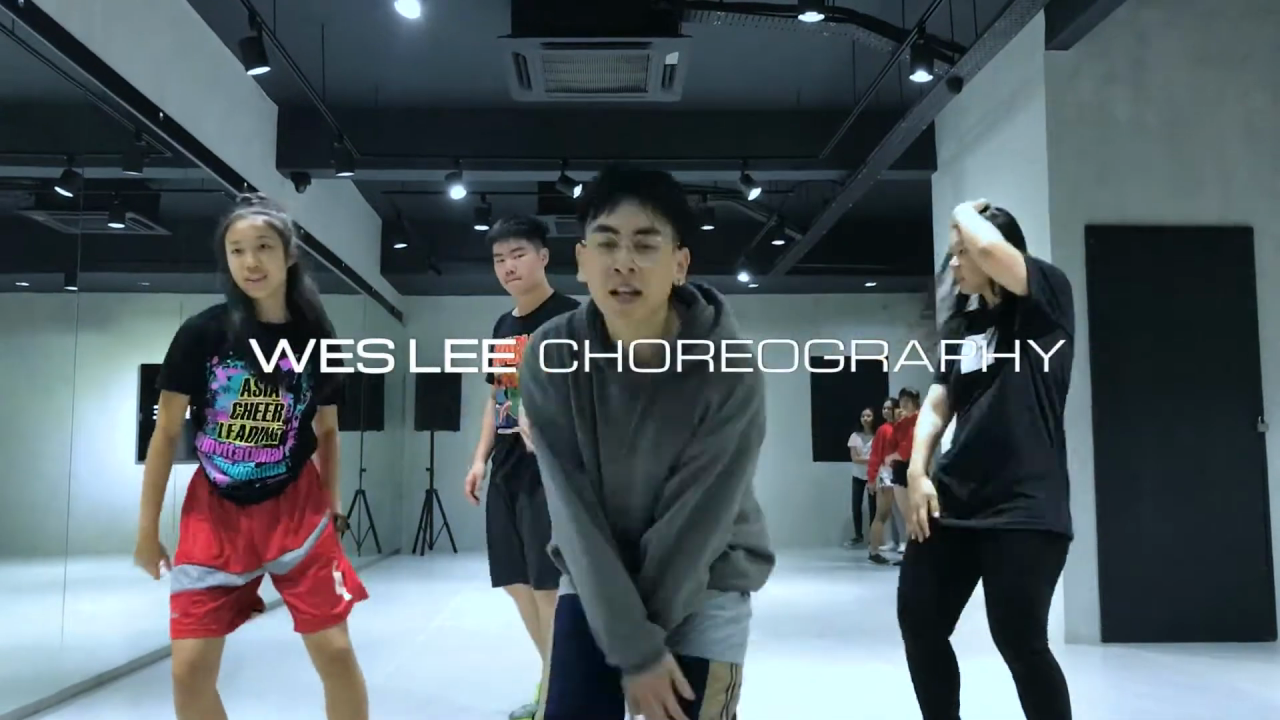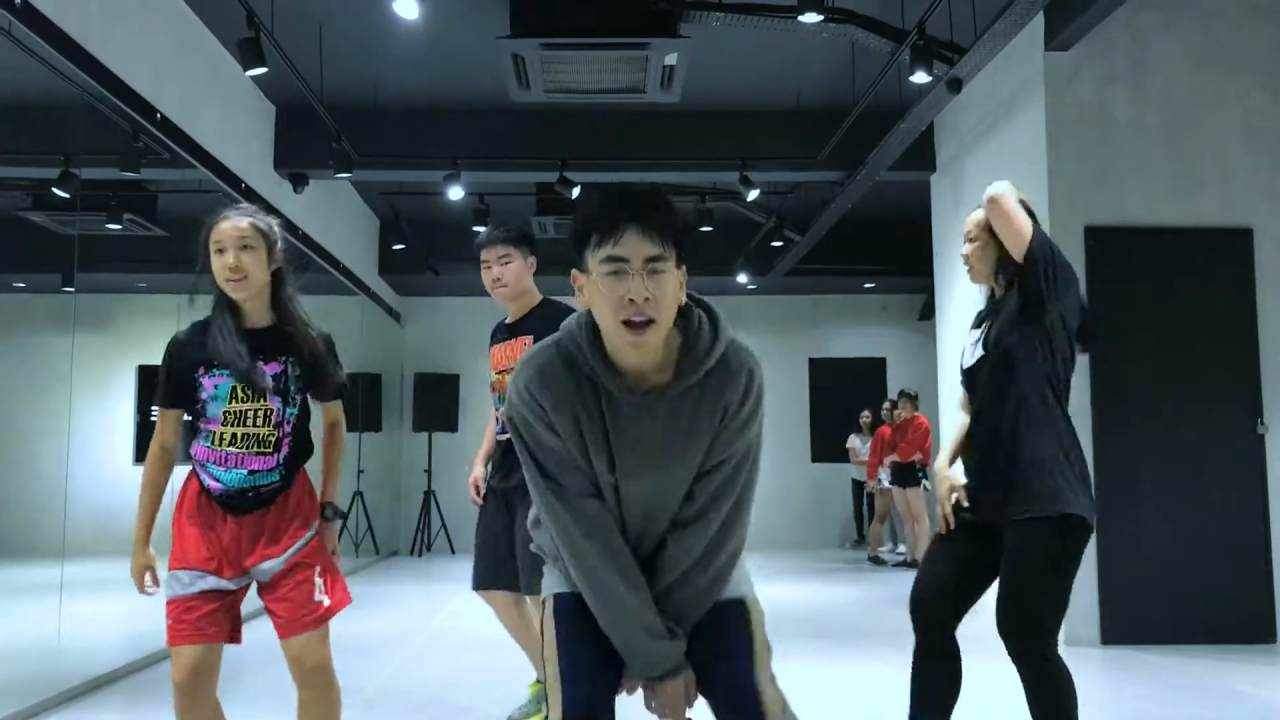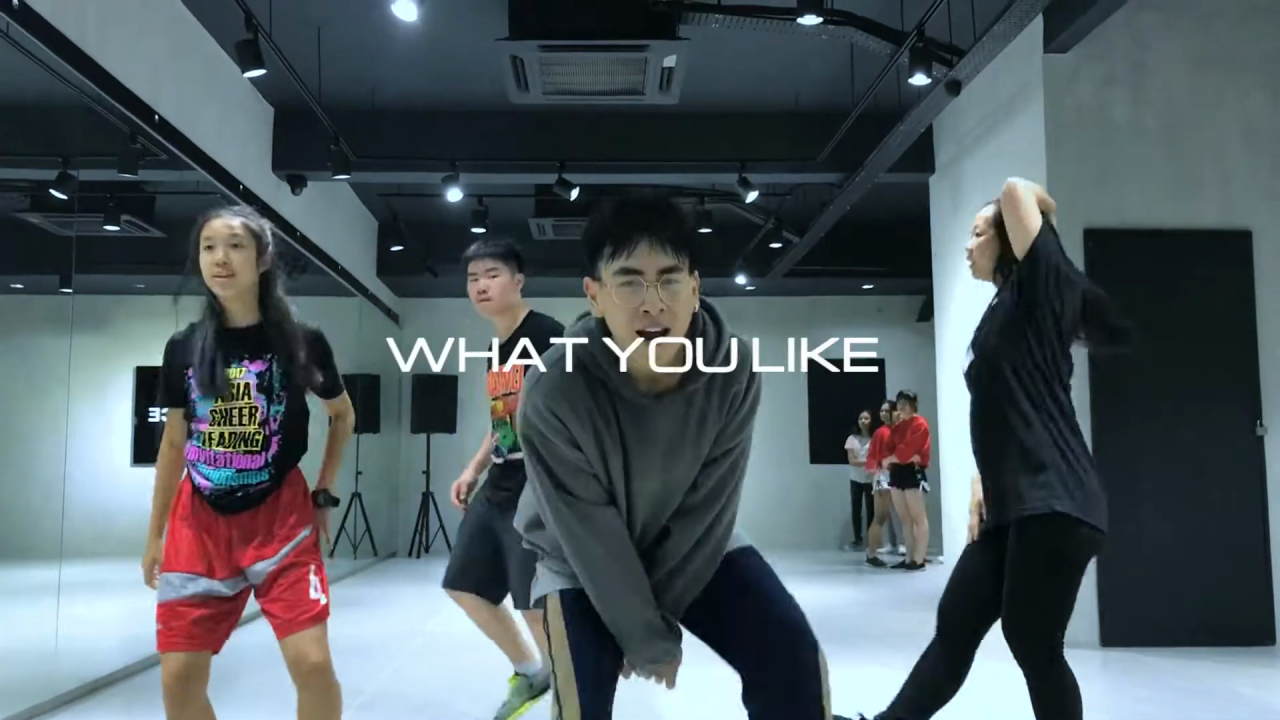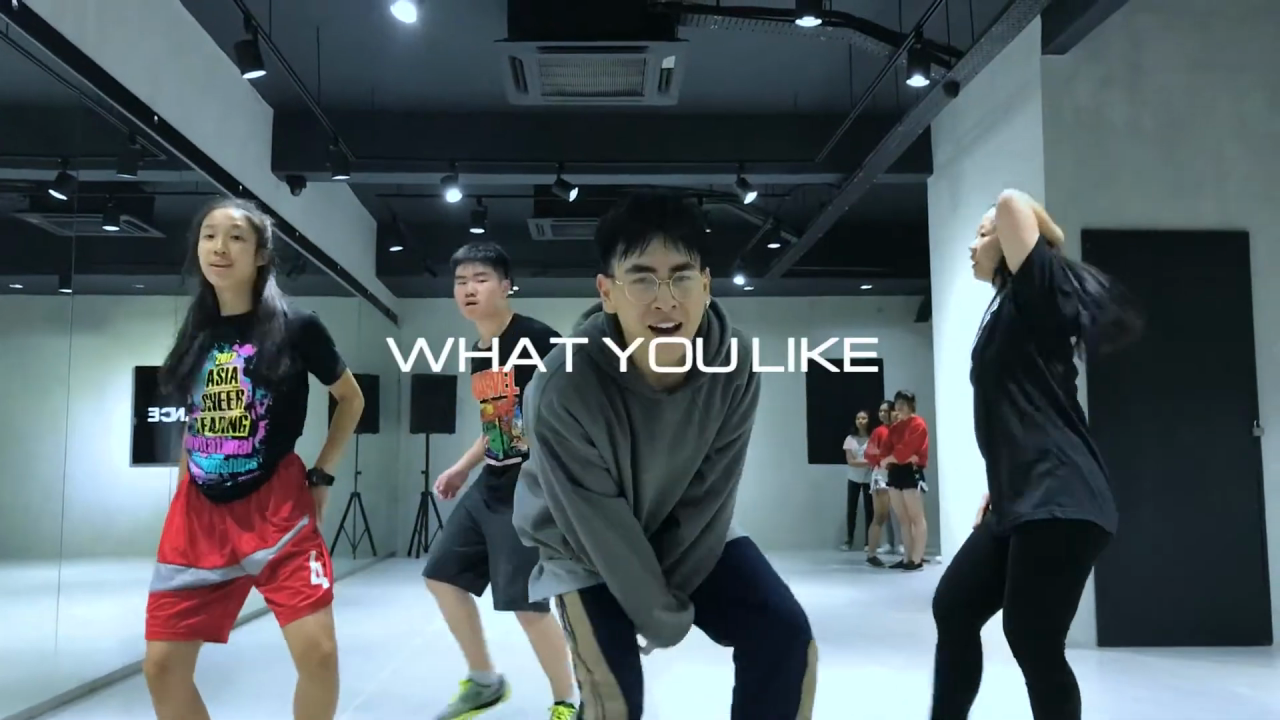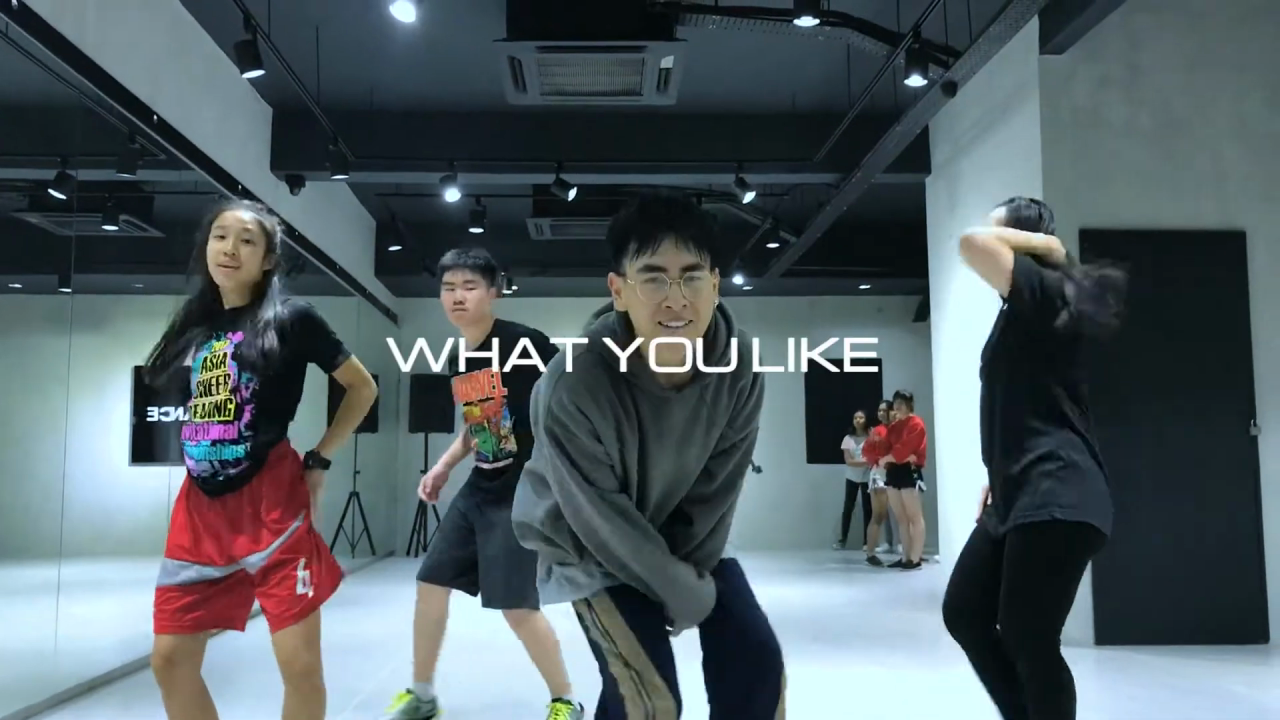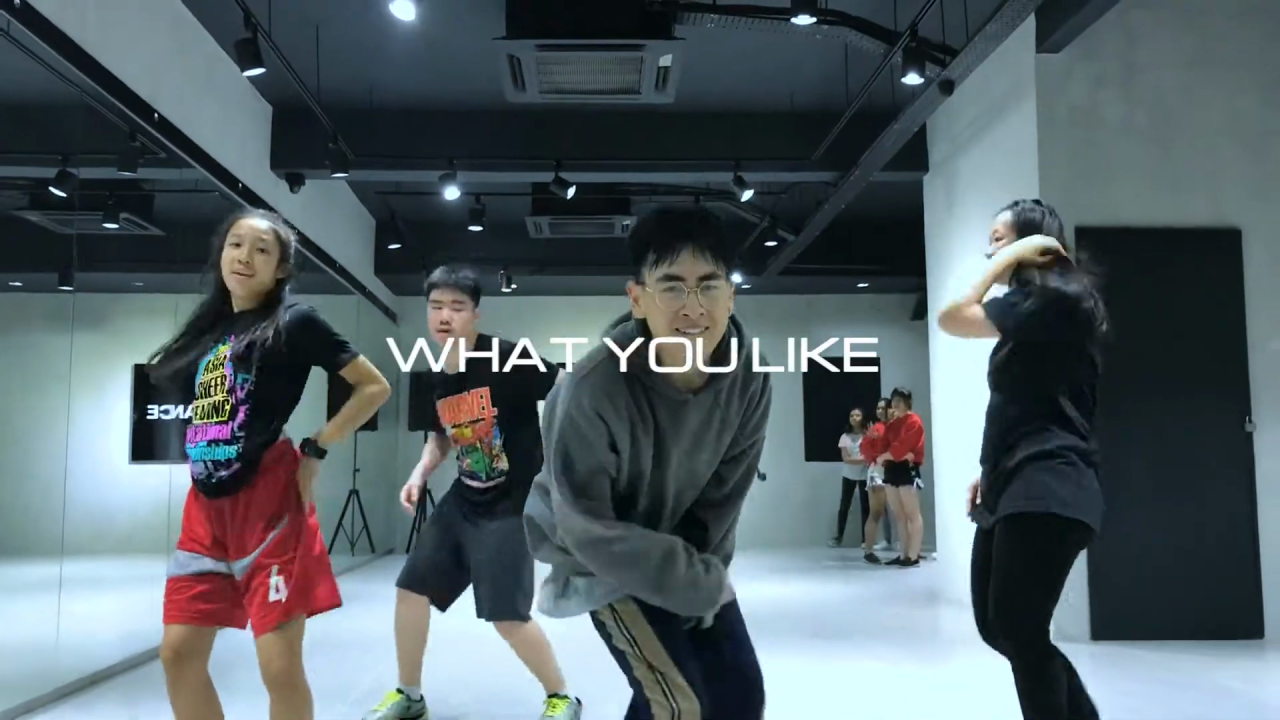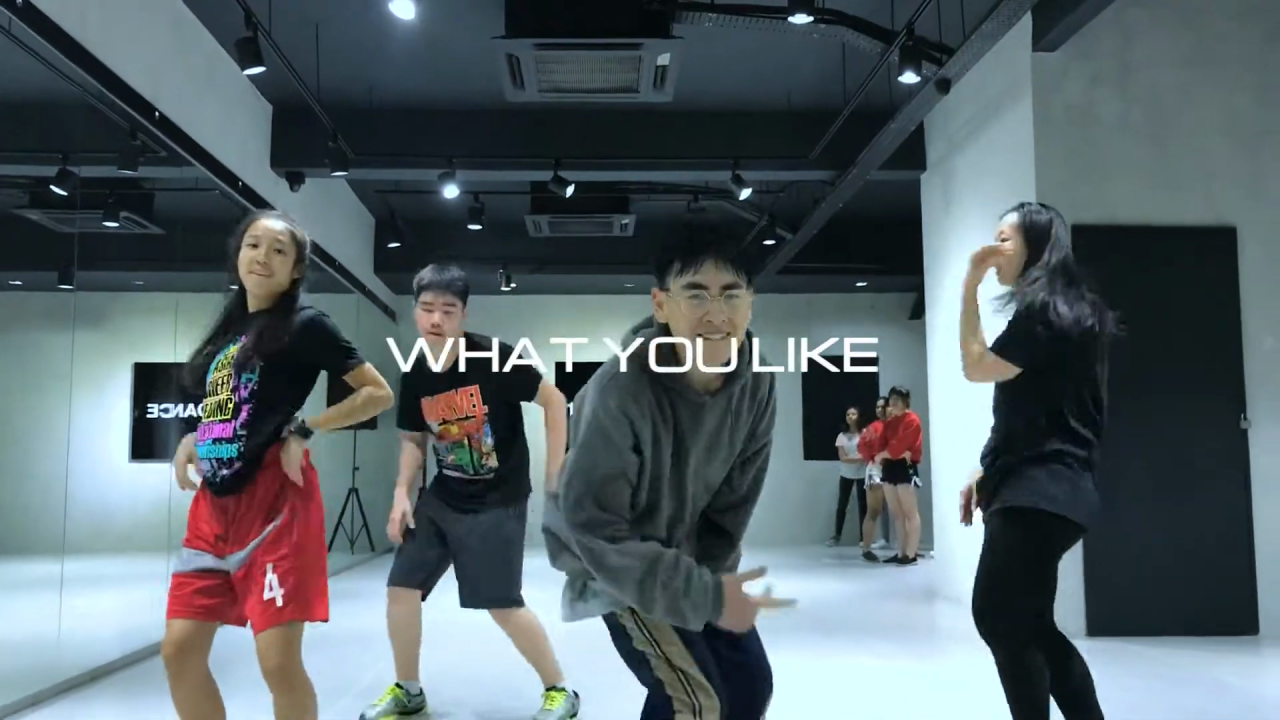
dt=0.1s
person 1, frame 1
left shoulder: (1045, 298)
right shoulder: (960, 325)
left elbow: (995, 251)
right elbow: (935, 407)
left wrist: (965, 217)
right wrist: (917, 471)
left hip: (1027, 503)
right hip: (956, 501)
left knee: (1018, 638)
right knee: (919, 622)
person 1, frame 2
left shoulder: (1046, 282)
right shoulder: (987, 316)
left elbow: (1000, 198)
left wrist: (997, 200)
right wrist: (944, 465)
left hip: (1044, 496)
right hip: (984, 495)
left knee: (1027, 635)
right knee: (929, 610)
person 1, frame 3
left shoulder: (1034, 288)
right shoulder: (1006, 308)
left elbow: (1017, 190)
left wrist: (1038, 221)
right wrist: (984, 488)
left hip: (1053, 499)
right hip: (1012, 498)
left knee: (1030, 638)
right knee: (957, 618)
person 1, frame 4
left shoulder: (1039, 287)
right shoulder: (1017, 309)
left elbow: (1013, 203)
left wrist: (1048, 235)
right wrist: (997, 487)
left hip: (1057, 499)
right hip: (1021, 498)
left knee: (1030, 639)
right knee: (953, 609)
person 1, frame 5
left shoulder: (1036, 288)
right shoulder: (1030, 305)
left elbow: (972, 242)
left wrist: (1044, 243)
right wrist: (998, 476)
left hip: (1055, 498)
right hip: (1022, 496)
left knee: (1028, 639)
right knee: (963, 615)
person 1, frame 6
left shoulder: (1046, 299)
right shoulder: (1033, 312)
left elbow: (953, 319)
left wrist: (1012, 255)
right wrist: (987, 474)
left hip: (1047, 493)
right hip: (1014, 491)
left knee: (1018, 631)
right knee: (1002, 627)
person 1, frame 7
left shoulder: (1045, 304)
right shoulder: (1044, 310)
left elbow: (976, 368)
left wrist: (971, 284)
right wrist: (984, 472)
left hip: (1044, 490)
right hip: (1036, 488)
left knee: (999, 618)
right knee: (1025, 624)
person 2, frame 1
left shoulder: (727, 376)
right shoulder: (553, 358)
left elbow: (691, 529)
right elbow: (577, 507)
left wrist: (649, 637)
right wrist: (633, 644)
left hip: (705, 580)
right hip: (596, 572)
person 2, frame 2
left shoulder: (733, 374)
right shoulder: (542, 382)
left elbow: (709, 526)
right elbow: (583, 535)
left wrist: (666, 640)
right wrist: (653, 657)
left hip: (699, 571)
right hip: (588, 572)
person 2, frame 3
left shoulder: (732, 375)
right shoulder: (554, 395)
left elbow: (706, 512)
right elbow: (592, 536)
left wrist: (653, 638)
right wrist: (650, 638)
left hip: (692, 545)
right hip: (584, 558)
left knee: (790, 653)
person 2, frame 4
left shoulder: (734, 369)
right shoulder: (564, 388)
left elbow: (706, 502)
right elbow: (600, 525)
left wrist: (670, 599)
right wrist: (664, 619)
left hip: (689, 538)
right hip: (585, 552)
left knee: (785, 638)
person 2, frame 5
left shoulder: (739, 374)
right shoulder: (574, 386)
left elbow: (711, 499)
right elbow: (604, 519)
left wrist: (680, 596)
right wrist: (686, 596)
left hip: (678, 538)
right hip: (590, 547)
left knee: (754, 663)
person 2, frame 6
left shoulder: (748, 381)
right shoulder: (593, 391)
left elbow: (720, 505)
right elbow: (587, 527)
left wrist: (700, 579)
right wrist: (699, 584)
left hip: (686, 548)
right hip: (599, 559)
person 2, frame 7
left shoulder: (754, 387)
right shoulder: (619, 393)
left elbow: (732, 509)
right elbow: (592, 532)
left wrist: (709, 592)
right wrist: (704, 591)
left hip: (684, 553)
right hip: (615, 565)
left knee: (748, 679)
person 3, frame 1
left shoulder: (318, 340)
right shoulder: (200, 333)
right elbow: (166, 432)
left wrist: (333, 510)
right wrist: (148, 529)
left hip: (296, 505)
right hip: (216, 511)
left knee: (336, 656)
right knee: (190, 670)
person 3, frame 2
left shoulder: (311, 345)
right shoulder: (189, 346)
left elbow: (335, 425)
right elbow: (164, 444)
left wrist: (329, 510)
right wrist: (141, 543)
left hip: (285, 514)
right hip: (207, 516)
left knee: (314, 666)
right knee: (189, 677)
person 3, frame 3
left shoulder: (300, 342)
right shoulder: (185, 346)
left elbow: (343, 415)
right elbow: (172, 443)
left wrist: (323, 496)
right wrist: (154, 538)
left hip: (280, 514)
right hip: (200, 518)
left knee: (313, 667)
right knee: (180, 678)
person 3, frame 4
left shoulder: (297, 328)
right shoulder: (192, 337)
left elbow: (352, 401)
left wrist: (321, 475)
right wrist: (167, 531)
left hip: (276, 505)
right hip: (199, 509)
left knee: (319, 655)
right knee: (163, 666)
person 3, frame 5
left shoulder: (291, 319)
right shoulder: (196, 329)
left elbow: (362, 388)
left wrist: (319, 459)
left hip: (271, 494)
right hip: (200, 501)
left knee: (301, 662)
right knee: (169, 659)
person 3, frame 6
left shoulder: (295, 323)
right shoulder: (209, 331)
left elbow: (376, 387)
left wrist: (314, 449)
right wrist: (202, 459)
left hip: (270, 496)
right hip: (208, 503)
left knee: (280, 667)
right knee: (177, 654)
person 3, frame 7
left shoulder: (306, 326)
right shoulder: (227, 333)
left elbow: (379, 392)
left wrist: (303, 432)
right wrist: (192, 442)
left hip: (275, 495)
right hip: (217, 499)
left knee: (279, 660)
right knee: (179, 650)
person 4, frame 1
left shoulder: (569, 315)
right shoulder: (501, 326)
right wrist: (479, 459)
right hip: (507, 471)
left knee: (546, 584)
right knee: (515, 583)
person 4, frame 2
left shoulder: (560, 319)
right shoulder: (499, 334)
right wrist: (480, 462)
right hip: (504, 478)
left knee: (542, 591)
right knee: (495, 588)
right ankle: (546, 678)
person 4, frame 3
left shoulder: (547, 335)
right shoulder: (495, 348)
right wrist: (473, 471)
right hip: (497, 490)
left knee: (533, 602)
right knee: (461, 586)
right ankle: (530, 671)
person 4, frame 4
left shoulder: (535, 338)
right shoulder: (479, 354)
right wrist: (462, 466)
right hip: (488, 491)
left knee: (528, 606)
right knee: (441, 576)
right ankle: (483, 679)
person 4, frame 5
left shoulder: (520, 342)
right shoulder: (460, 360)
right wrist: (443, 464)
left hip: (522, 493)
right hip: (478, 490)
left knee: (517, 605)
right knee: (430, 583)
person 4, frame 6
left shoulder: (511, 357)
right shoulder: (437, 378)
right wrist: (419, 474)
left hip: (511, 506)
right hip: (461, 503)
left knee: (507, 617)
right knee: (411, 591)
person 4, frame 7
left shoulder: (495, 355)
right shoulder: (414, 375)
left elbow: (553, 401)
right elbow: (412, 439)
left wrist: (555, 466)
right wrist: (401, 493)
left hip: (496, 501)
right hip: (442, 499)
left knee: (502, 605)
right knee: (401, 588)
